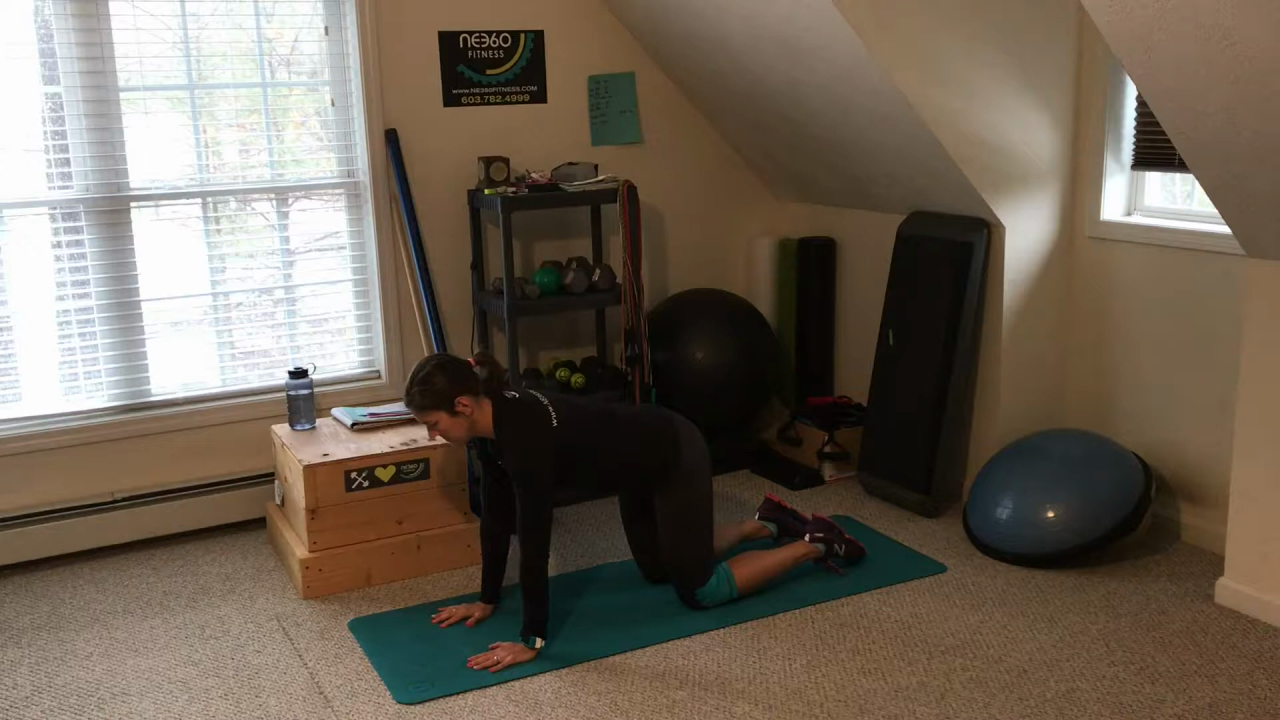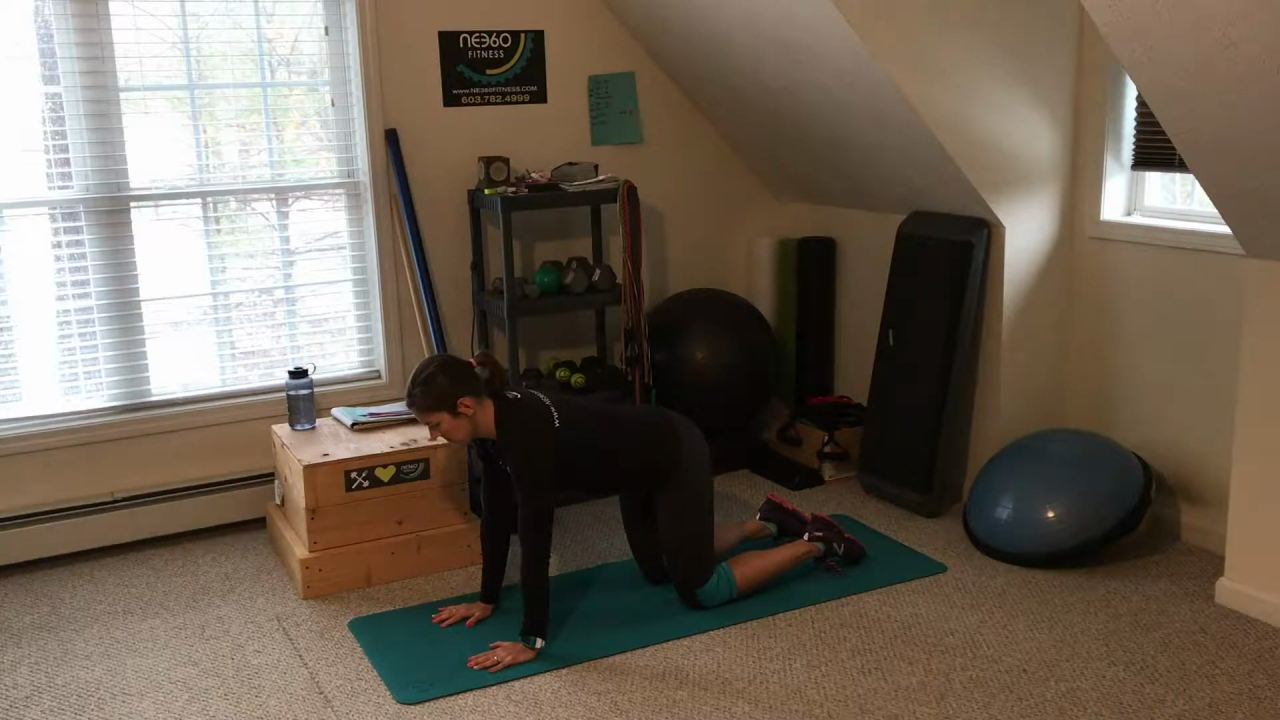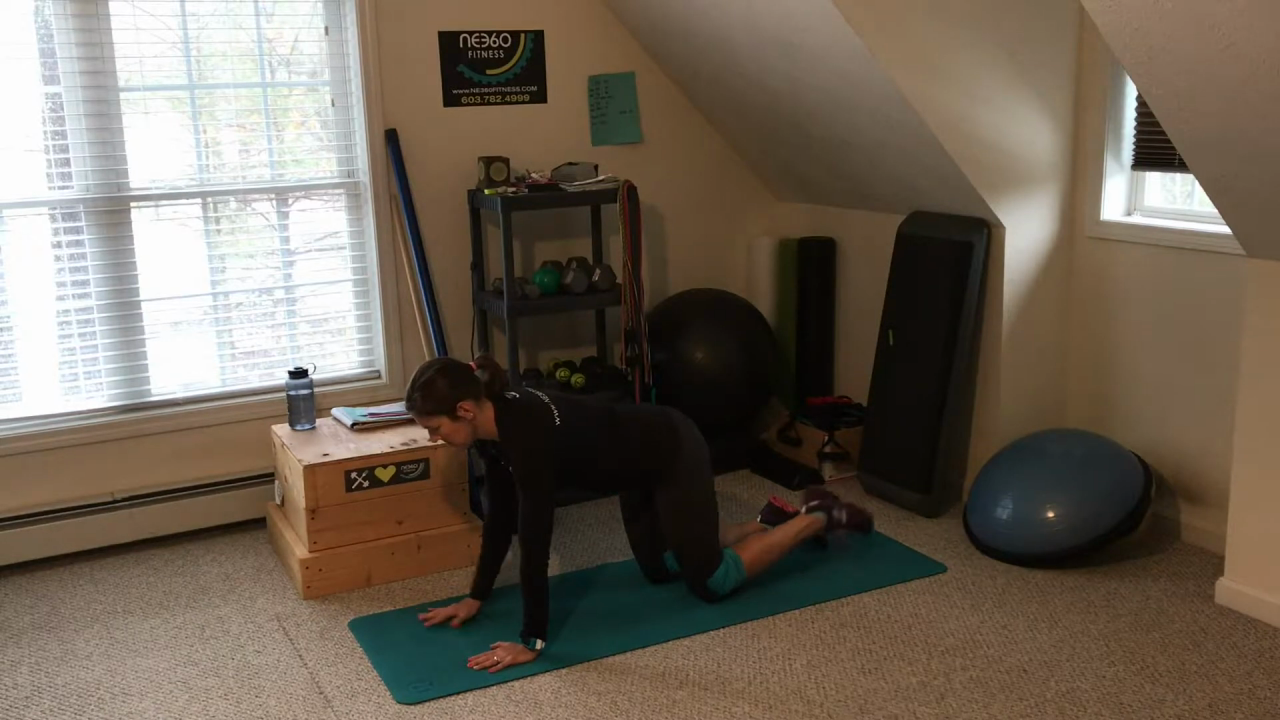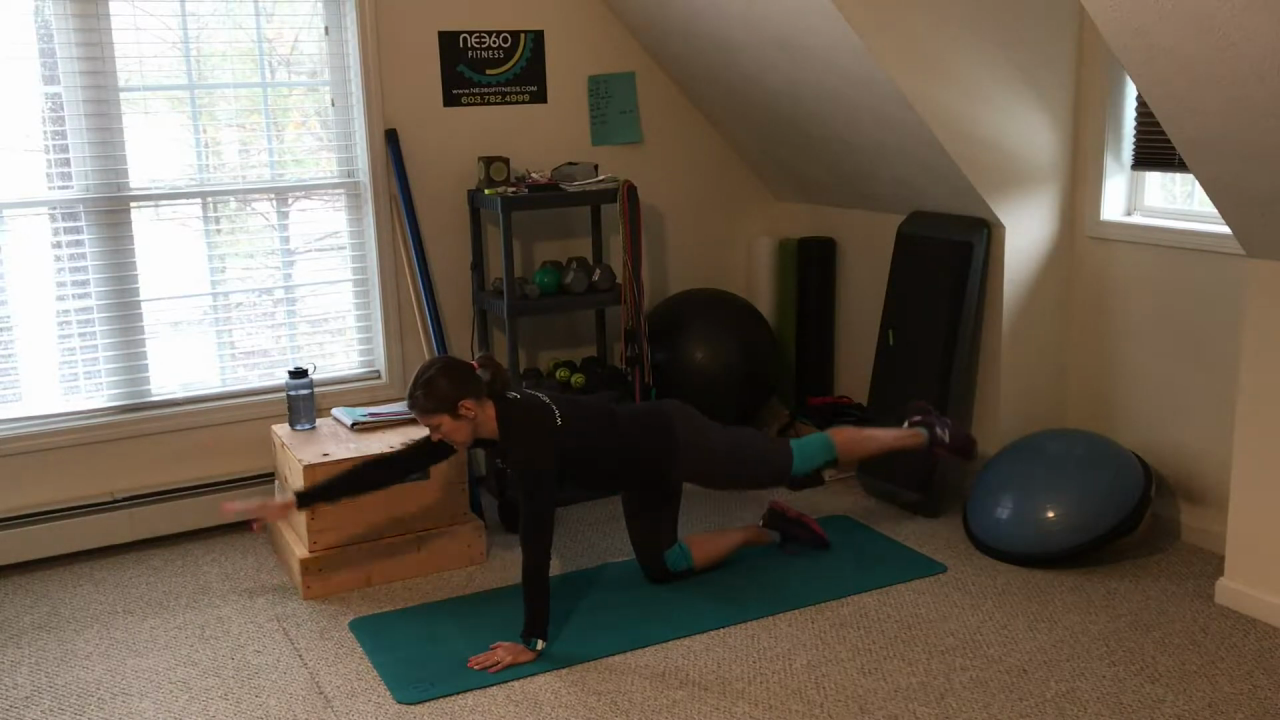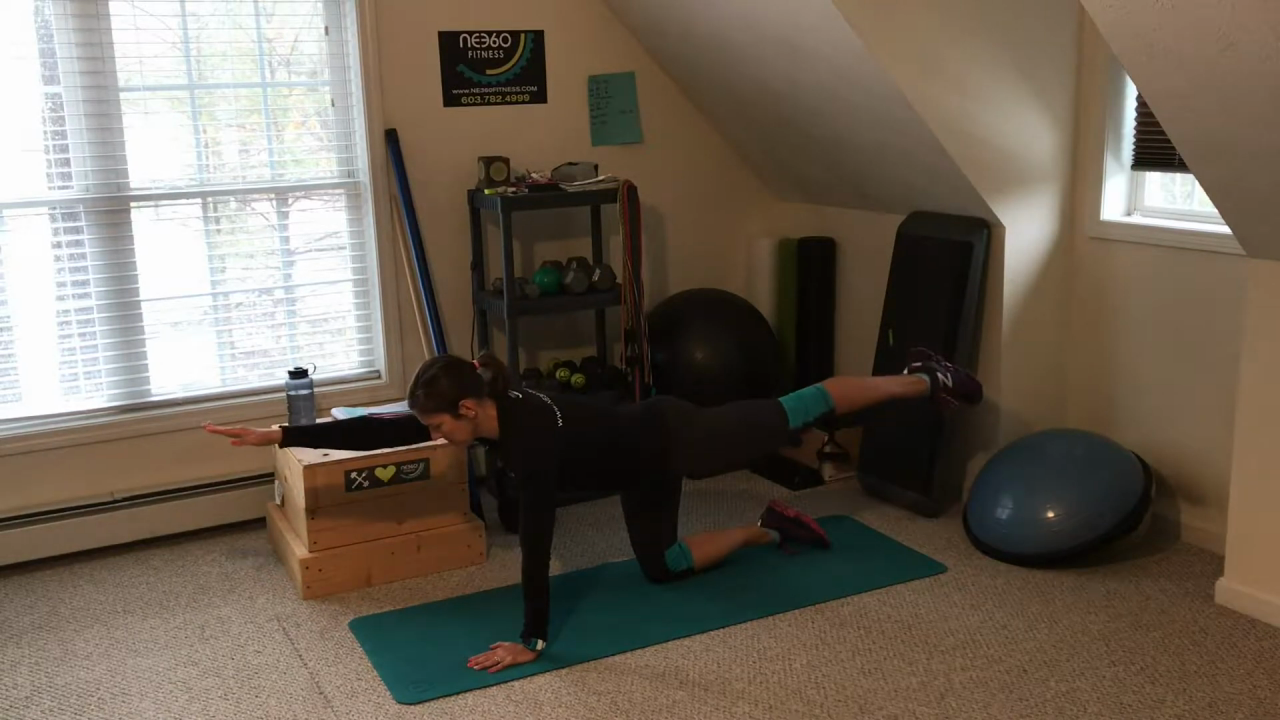
dt=0.5s
person 1, frame 1
left shoulder: (524, 431)
right shoulder: (495, 421)
left elbow: (533, 537)
right elbow: (497, 516)
left wrist: (532, 640)
right wrist: (486, 599)
left hip: (674, 456)
right hip: (640, 461)
left knee: (698, 590)
right knee: (658, 569)
left ankle: (815, 545)
right ankle: (765, 524)
person 1, frame 2
left shoulder: (525, 431)
right shoulder: (492, 425)
left elbow: (534, 538)
right elbow: (497, 516)
left wrist: (531, 641)
right wrist: (486, 599)
left hip: (676, 455)
right hip: (642, 462)
left knee: (699, 590)
right knee: (658, 570)
left ankle: (816, 543)
right ankle: (768, 521)
person 1, frame 3
left shoulder: (525, 431)
right shoulder: (491, 426)
left elbow: (535, 539)
right elbow: (500, 518)
left wrist: (531, 641)
right wrist: (476, 598)
left hip: (672, 453)
right hip: (643, 459)
left knee: (711, 581)
right knee: (660, 568)
left ankle: (817, 518)
right ankle: (766, 521)
person 1, frame 4
left shoulder: (526, 433)
right shoulder: (480, 419)
left elbow: (536, 539)
right elbow: (398, 465)
left wrist: (531, 641)
right wrist: (296, 500)
left hip: (676, 443)
right hip: (647, 461)
left knee: (796, 457)
right knee: (661, 566)
left ankle: (922, 431)
right ankle: (770, 527)
person 1, frame 5
left shoulder: (530, 432)
right shoulder: (476, 413)
left elbow: (536, 538)
right elbow: (379, 430)
left wrist: (533, 641)
right wrist: (278, 435)
left hip: (674, 442)
right hip: (645, 463)
left knee: (796, 412)
right knee: (661, 567)
left ankle: (923, 380)
right ankle: (768, 527)
